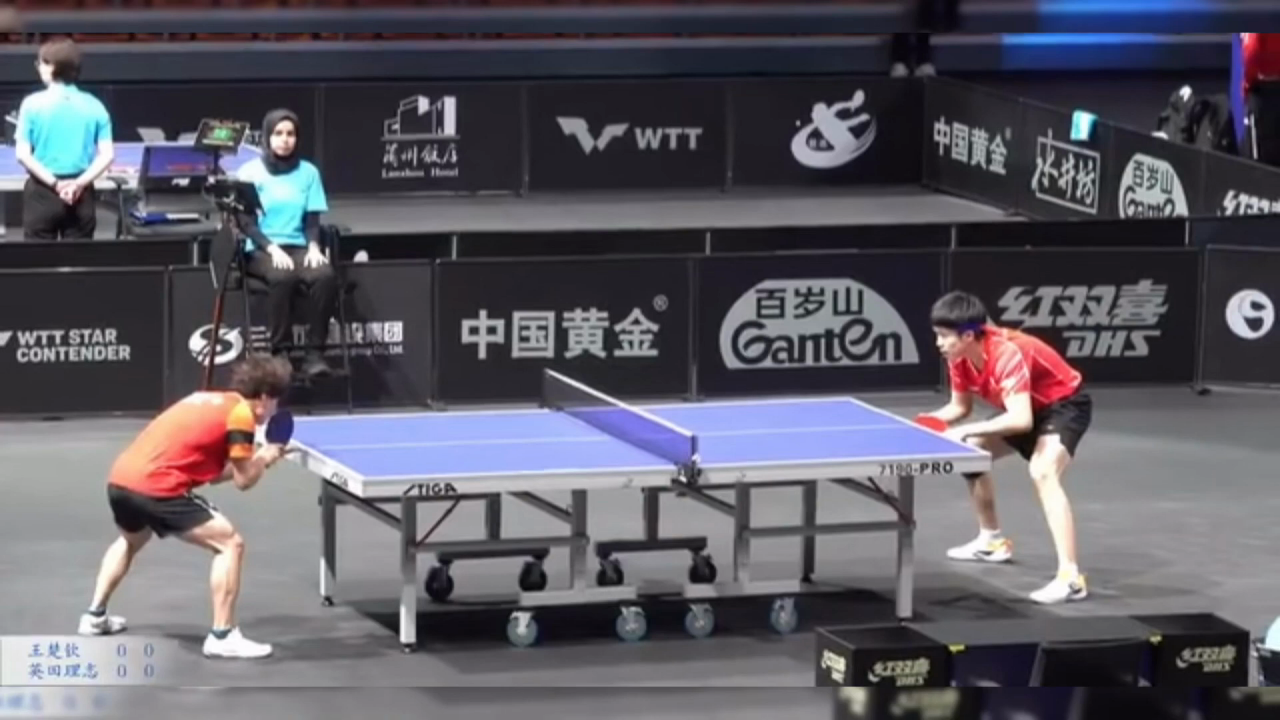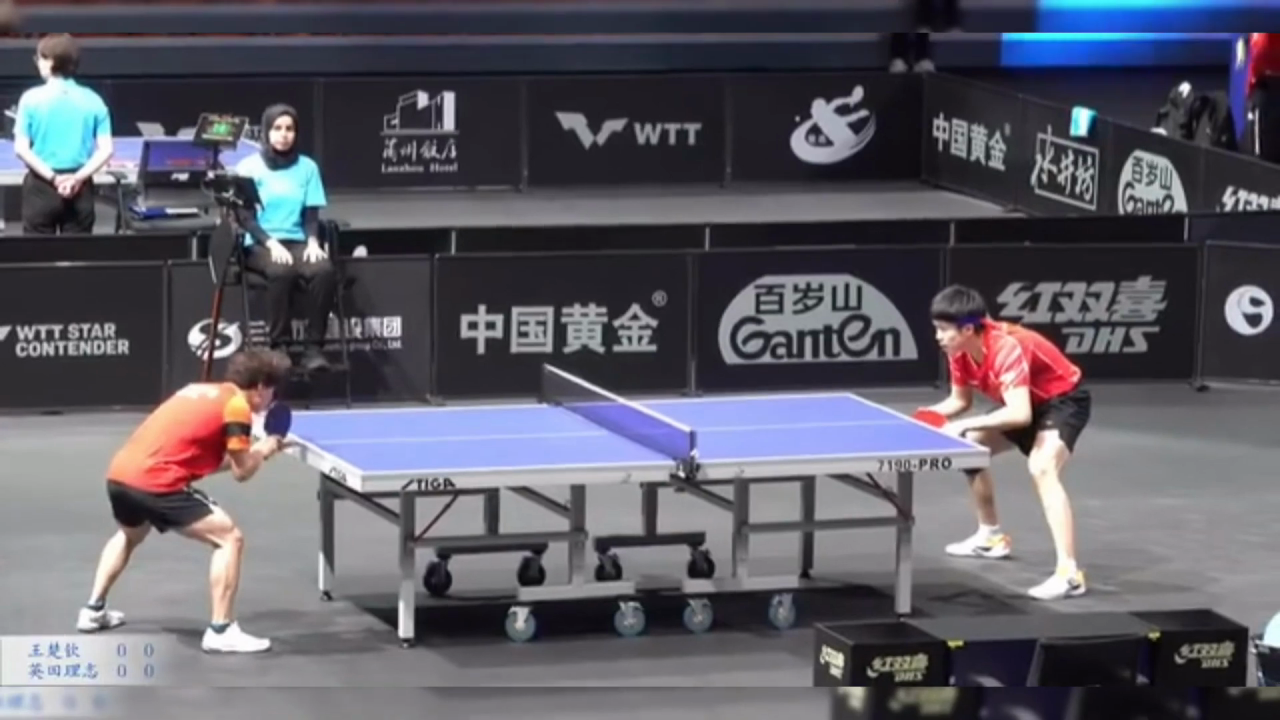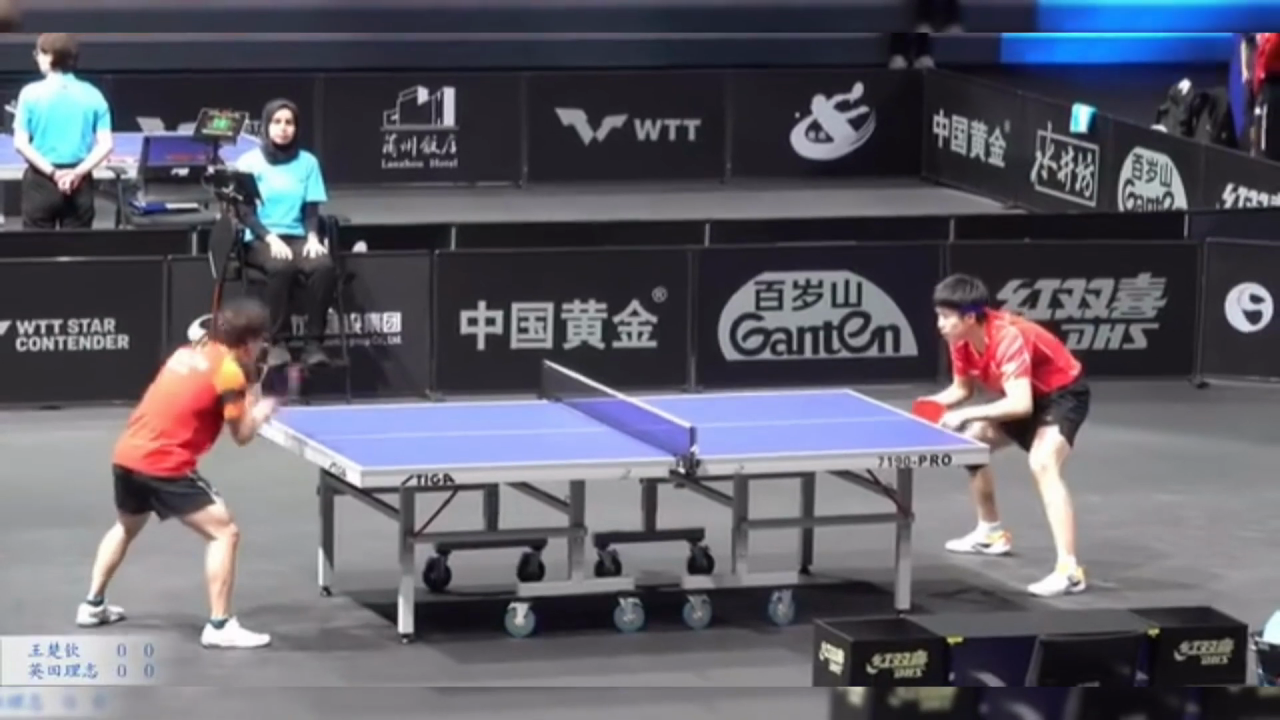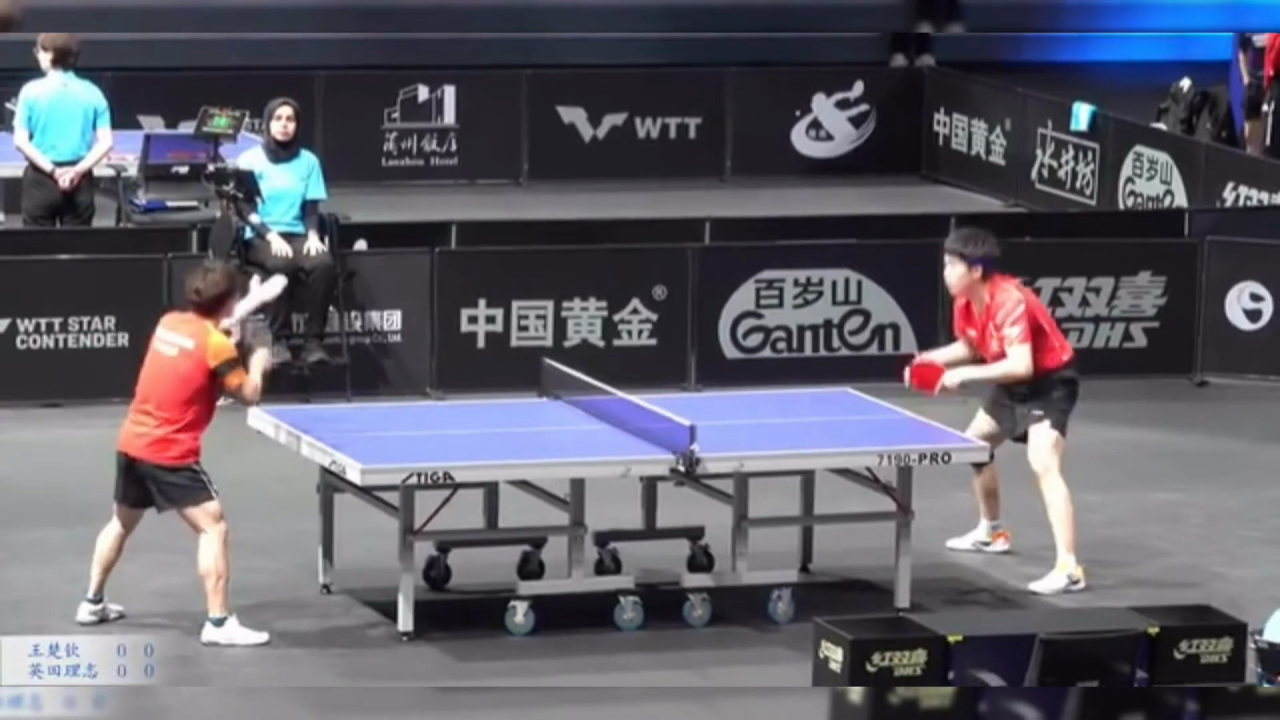
dt=0.3s
person 1, frame 1
left shoulder: (208, 400)
right shoulder: (240, 414)
right elbow: (244, 480)
left wrist: (258, 459)
right wrist: (266, 456)
left hip: (120, 479)
right hip: (156, 488)
left knee: (130, 542)
right knee: (230, 544)
left ankle: (95, 616)
right ankle: (222, 636)
person 1, frame 2
left shoulder: (201, 392)
right shoulder: (237, 406)
right elbow: (242, 471)
left wrist: (254, 451)
right wrist: (264, 448)
left hip: (119, 474)
right hip: (155, 483)
left knee: (129, 535)
right knee: (230, 538)
left ankle: (93, 610)
right ankle: (220, 631)
person 1, frame 3
left shoulder: (189, 353)
right shoulder: (229, 374)
right elbow: (242, 435)
right wrist: (264, 409)
left hip: (127, 455)
right hip: (165, 467)
left knee: (125, 528)
right knee: (224, 533)
left ankle: (93, 605)
right ankle: (220, 626)
person 1, frame 4
left shoulder: (170, 322)
right shoulder: (217, 345)
right elbow: (249, 396)
right wrist: (259, 361)
left hip: (131, 444)
right hip: (170, 454)
left knee: (122, 523)
right knee: (214, 529)
left ankle: (93, 604)
right ankle: (218, 623)
person 2, frame 1
left shoulder: (1007, 353)
right shoulder: (960, 355)
left elbow: (1021, 420)
right elbow: (960, 406)
left wrist: (966, 430)
left hip: (1065, 404)
right hip: (1028, 406)
left knee: (1042, 472)
left ankle: (1070, 577)
right ankle: (992, 540)
person 2, frame 2
left shoulder: (1007, 348)
right shoulder: (960, 351)
left elbow: (1020, 414)
right elbow: (960, 399)
left wrist: (965, 425)
right wrist: (930, 415)
left hip: (1064, 400)
right hip: (1027, 402)
left knee: (1041, 468)
left ankle: (1069, 573)
right ankle: (991, 537)
person 2, frame 3
left shoulder: (1008, 338)
right shoulder: (962, 340)
left elbow: (1021, 406)
right elbow: (963, 388)
left wrist: (967, 415)
right wrist: (934, 403)
left hip: (1063, 394)
right hip: (1026, 397)
left knee: (1042, 464)
left ankle: (1069, 570)
right ankle: (991, 533)
person 2, frame 4
left shoulder: (1009, 301)
right shoulder: (964, 301)
left elbow: (1021, 366)
right elbow: (966, 347)
left wrist: (964, 376)
right wrist: (930, 360)
left hip: (1052, 380)
right hip: (1015, 382)
left knee: (1043, 464)
right knee: (975, 443)
left ankle: (1068, 568)
right ankle: (992, 532)
person 3, frame 1
left shoulder: (308, 172)
right shoulder: (250, 172)
left elbow: (312, 218)
right elbow: (245, 221)
left wrist: (313, 246)
right wrist: (272, 248)
left hip: (298, 247)
right hip: (261, 249)
left knee: (325, 276)
right knee: (283, 277)
left ankle: (314, 352)
right ankle: (279, 352)
person 3, frame 2
left shoulder: (307, 167)
right shoulder: (248, 166)
left elbow: (311, 213)
right elbow: (244, 216)
left wrist: (312, 242)
right wrist: (271, 243)
left hip: (297, 242)
right hip: (260, 244)
left knee: (324, 271)
right knee: (282, 272)
left ankle: (313, 347)
right ankle: (278, 346)
person 3, frame 3
left shoulder: (307, 162)
right shoulder: (249, 162)
left elbow: (311, 209)
right elbow: (244, 211)
left wrist: (312, 237)
right wrist: (271, 238)
left hip: (297, 237)
right hip: (260, 240)
left knee: (323, 267)
right knee: (281, 268)
left ankle: (313, 342)
right ankle: (277, 342)
person 3, frame 4
left shoulder: (308, 161)
right shoulder: (250, 159)
left elbow: (311, 207)
right elbow: (245, 208)
left wrist: (312, 235)
right wrist: (271, 236)
left hip: (297, 235)
right hip: (260, 238)
left knee: (324, 265)
right knee: (282, 265)
left ankle: (313, 340)
right ankle: (277, 340)
person 4, frame 1
left shoulder: (33, 104)
right shoulder: (94, 105)
left elbow: (23, 155)
right elbow: (107, 155)
left wrist: (54, 184)
right wrist: (79, 184)
left hip: (42, 193)
right hip: (81, 194)
person 4, frame 2
left shoulder: (32, 98)
right shoulder: (92, 100)
left elbow: (21, 149)
right elbow: (106, 149)
left wrist: (53, 178)
right wrist: (78, 178)
left hip: (41, 187)
right hip: (80, 188)
person 4, frame 3
left shoulder: (31, 93)
right shoulder: (92, 95)
left elbow: (21, 144)
right elbow: (106, 145)
left wrist: (53, 173)
right wrist: (77, 173)
left hip: (40, 182)
right hip: (79, 183)
person 4, frame 4
left shoulder: (31, 91)
right shoulder: (92, 92)
left elbow: (20, 141)
right elbow: (106, 142)
left wrist: (52, 171)
right wrist: (78, 170)
left hip: (40, 179)
right hip: (79, 180)
